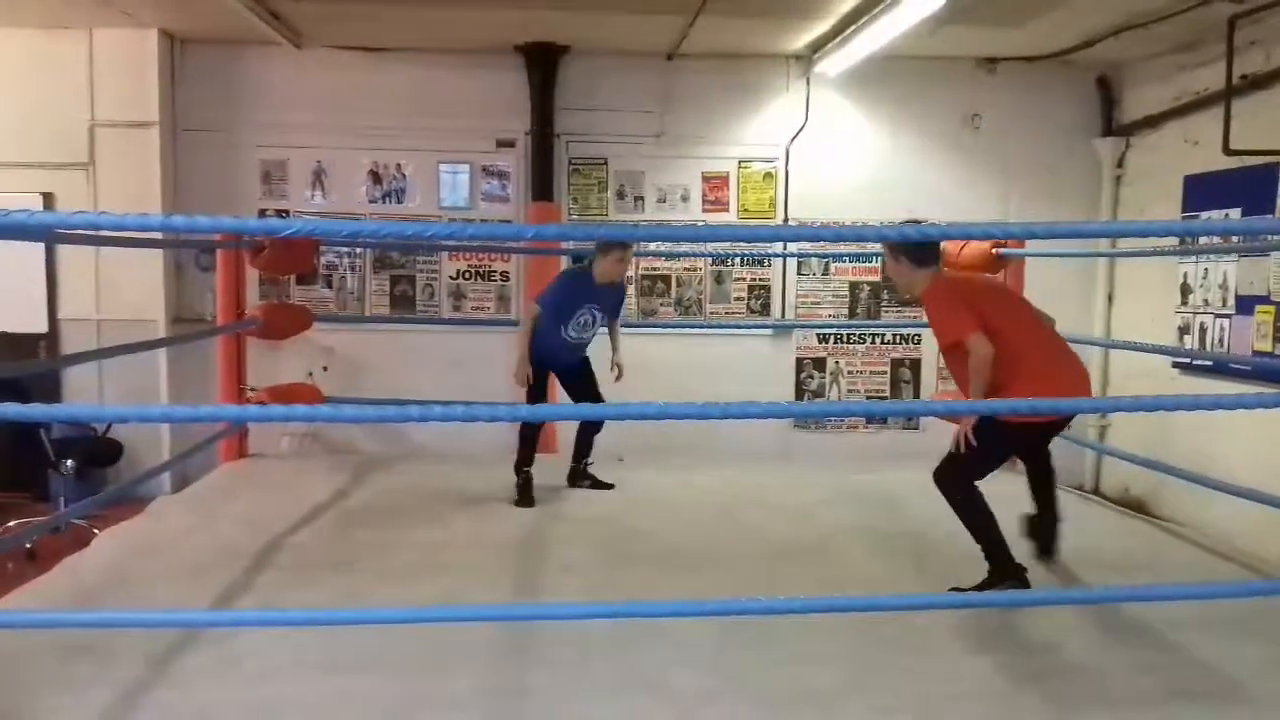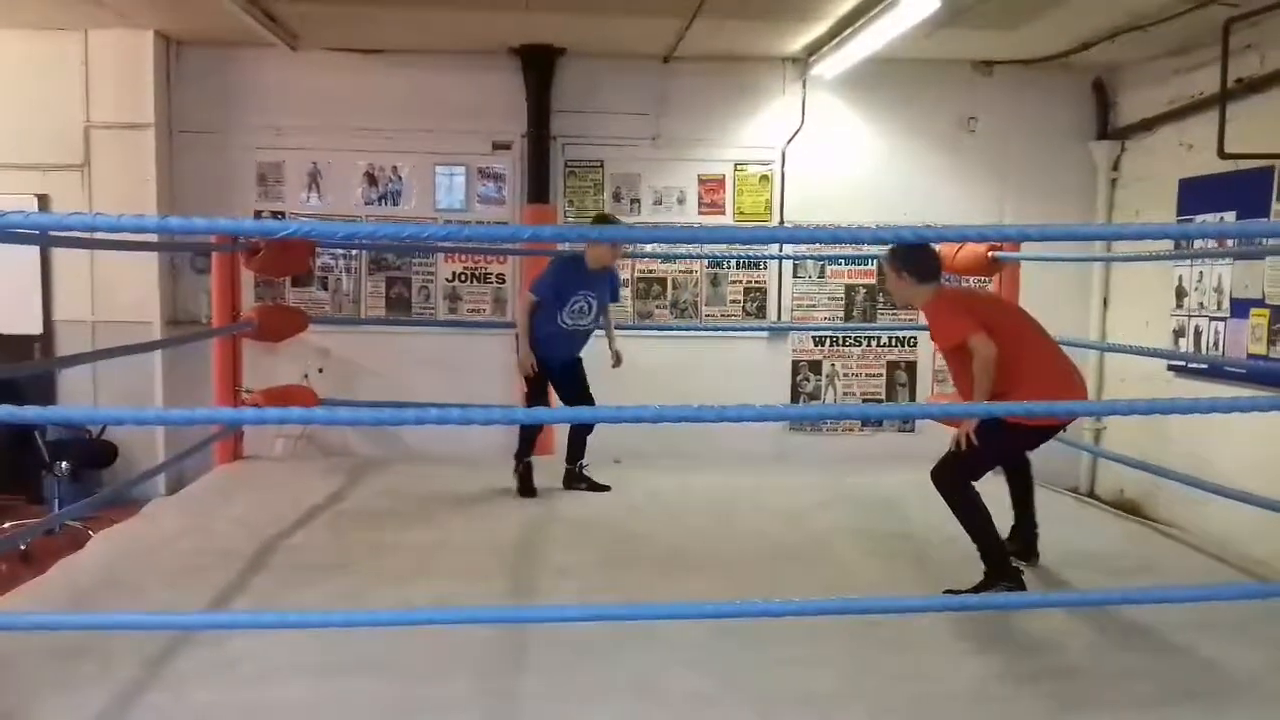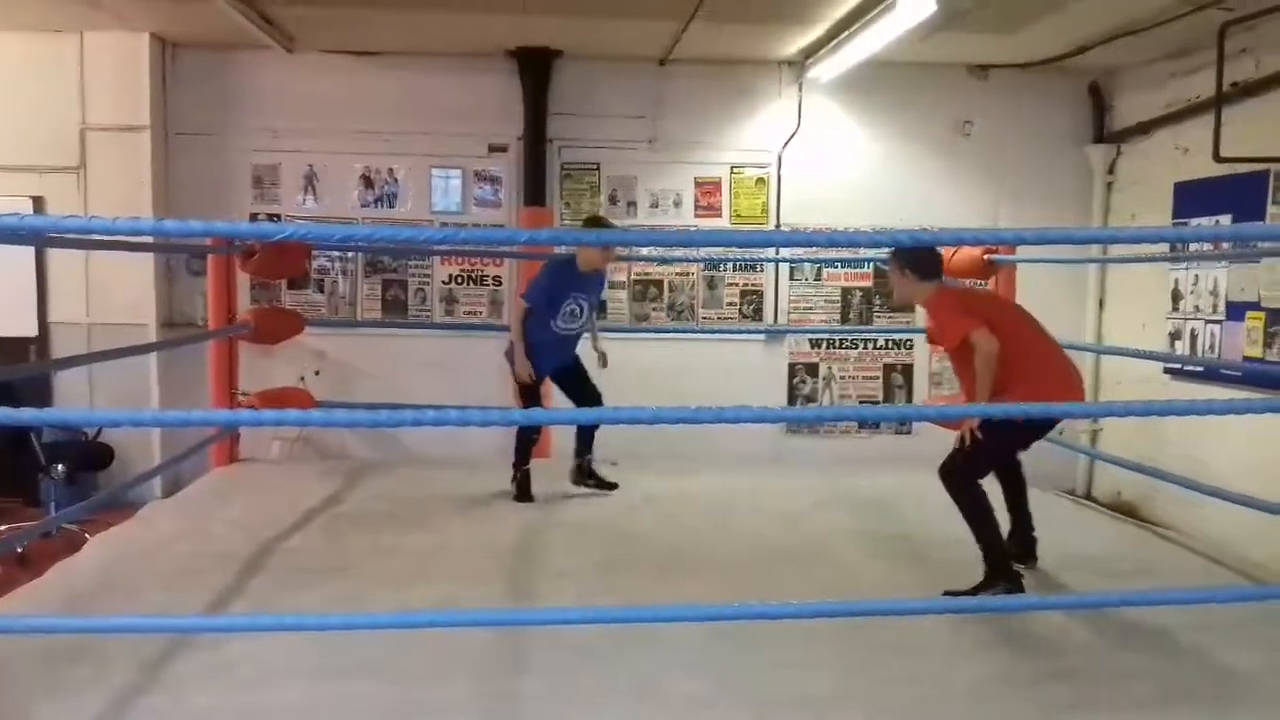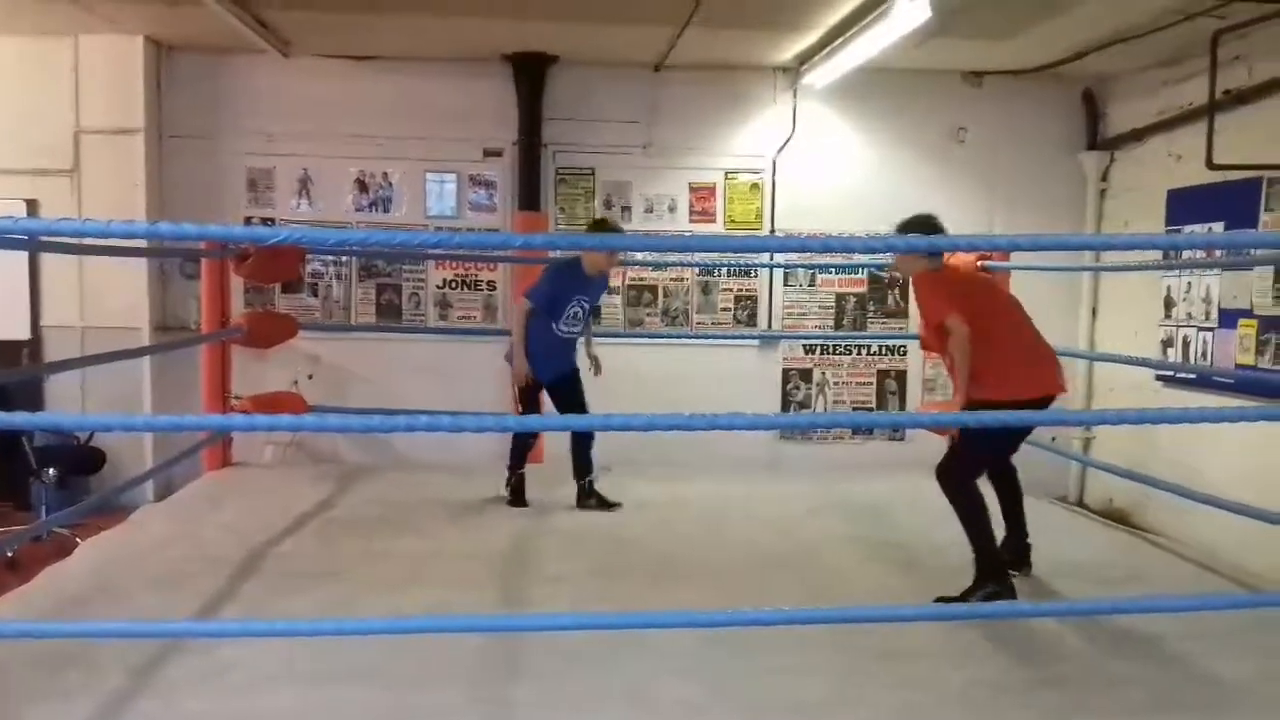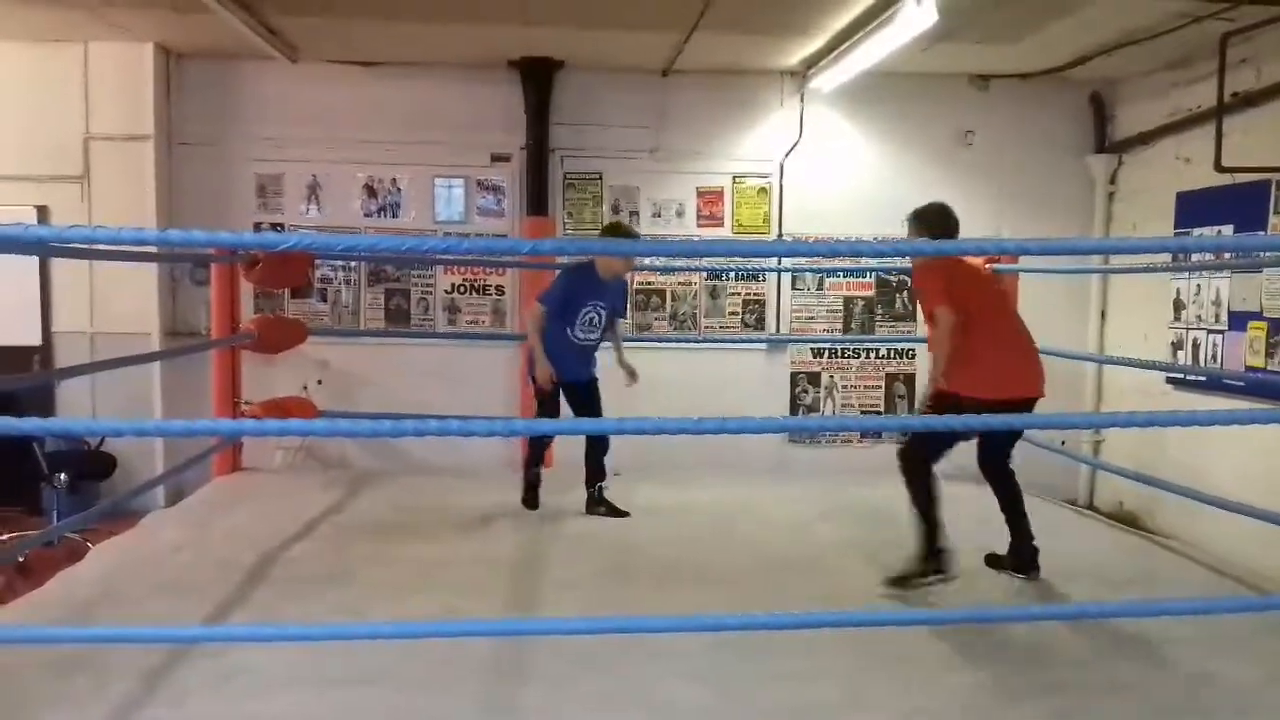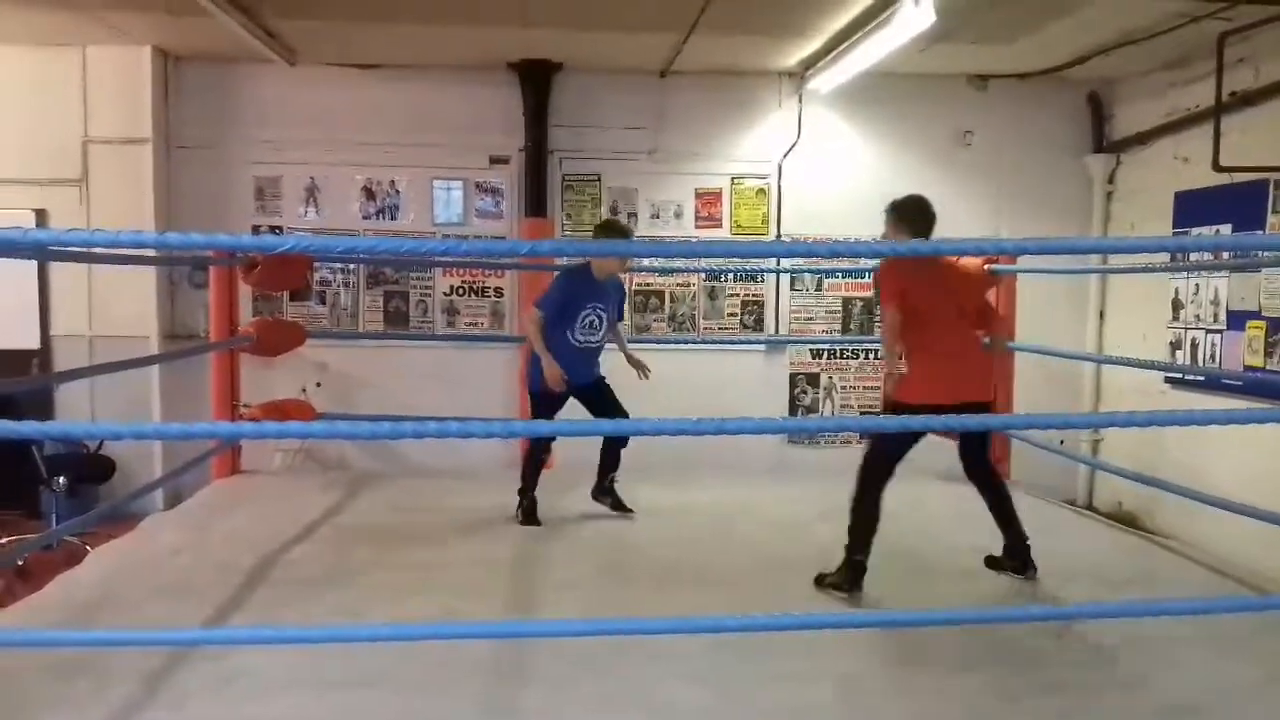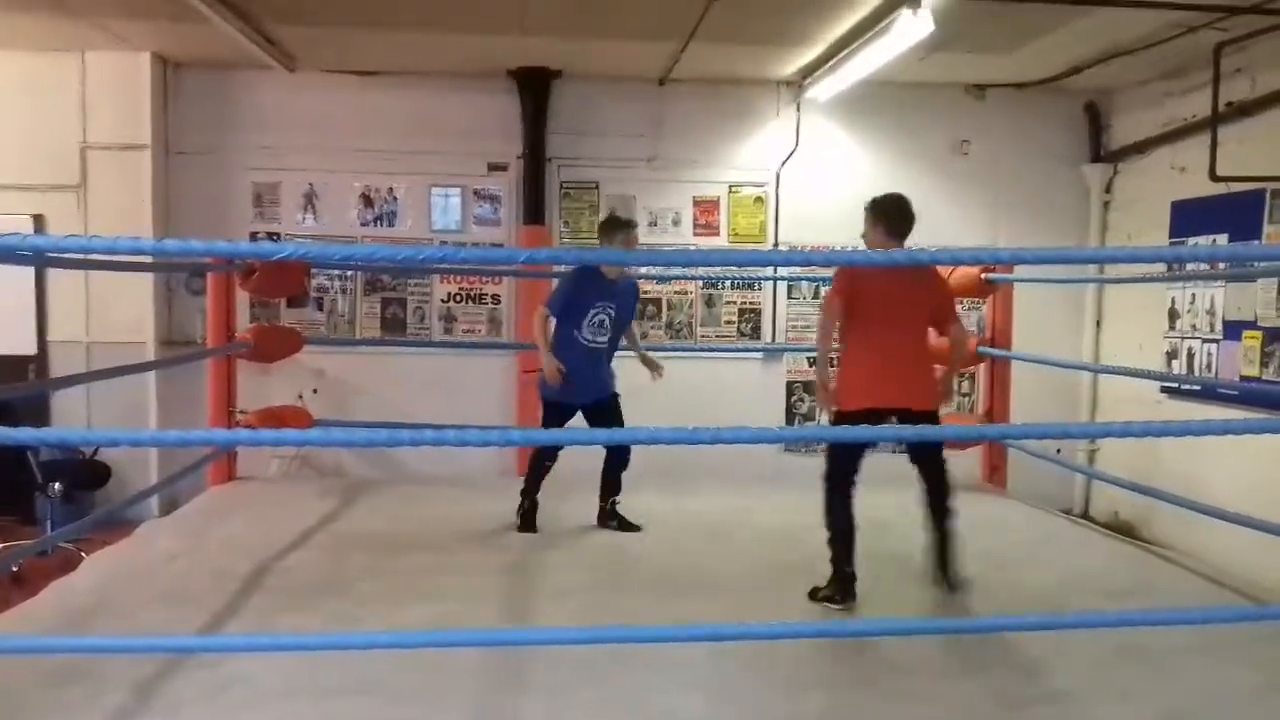
dt=0.2s
person 1, frame 1
left shoulder: (939, 297)
right shoulder: (971, 285)
left elbow: (982, 350)
right elbow: (1042, 322)
left wrist: (973, 410)
left hip: (1032, 400)
right hip: (1071, 388)
left knee: (952, 476)
right knee: (1029, 443)
left ankle: (1007, 574)
right ankle: (1045, 533)
person 1, frame 2
left shoulder: (941, 307)
right shoulder: (964, 298)
left elbow: (986, 351)
left wrist: (975, 412)
left hip: (1034, 404)
right hip: (1066, 394)
left knee: (949, 475)
right knee: (1005, 445)
left ankle: (1002, 576)
right ankle: (1023, 540)
person 1, frame 3
left shoulder: (942, 304)
right shoulder: (965, 296)
left elbow: (987, 346)
left wrist: (979, 407)
left hip: (1033, 397)
right hip: (1061, 387)
left knee: (958, 472)
right knee: (997, 450)
left ankle: (1002, 576)
right ankle: (1021, 543)
person 1, frame 4
left shoulder: (927, 281)
right shoulder: (967, 279)
left elbow: (960, 331)
left wrist: (961, 395)
left hip: (1003, 388)
right hip: (1042, 379)
left knee: (955, 473)
right knee: (996, 456)
left ankle: (992, 580)
right ankle: (1016, 549)
person 1, frame 5
left shoulder: (927, 269)
right shoulder: (977, 274)
left elbow: (948, 319)
right elbow: (1003, 325)
left wrist: (936, 378)
left hip: (975, 384)
right hip: (1025, 382)
left knee: (915, 455)
right knee: (993, 461)
left ankle: (933, 555)
right ankle: (1023, 554)
person 1, frame 6
left shoulder: (893, 269)
right shoulder: (959, 272)
left elbow: (891, 320)
right elbow: (995, 329)
left wrist: (890, 373)
left hip: (920, 389)
right hip: (972, 389)
left knee: (874, 472)
right knee: (979, 467)
left ankle: (853, 570)
right ankle: (1018, 554)
person 1, frame 7
left shoulder: (854, 267)
right shoulder: (929, 277)
left elbow: (831, 313)
right elbow: (957, 336)
left wrist: (823, 371)
right wrist: (947, 382)
left hip: (859, 393)
right hip: (918, 392)
left knee: (838, 480)
right knee: (933, 473)
left ankle: (842, 581)
right ankle: (943, 562)
person 2, frame 1
left shoulder: (617, 288)
right shoulder: (570, 280)
left elbow: (612, 320)
right elbow: (531, 314)
left wrist: (615, 353)
right wrist: (522, 360)
left hip: (574, 357)
right hip: (541, 353)
left ankle: (579, 470)
right ankle: (523, 477)
person 2, frame 2
left shoulder: (609, 275)
right shoulder: (562, 267)
right elbow: (526, 303)
left wrist: (612, 342)
right wrist: (524, 348)
left hip: (568, 355)
right hip: (537, 350)
left knee: (585, 409)
right knee: (538, 408)
left ankle: (574, 472)
right ankle: (523, 467)
person 2, frame 3
left shoulder: (598, 277)
right shoulder: (555, 271)
right elbow: (518, 309)
left wrist: (596, 343)
right wrist: (519, 357)
left hip: (564, 355)
right hip: (531, 356)
left knee: (591, 401)
left ankle: (584, 468)
right ankle: (520, 476)
person 2, frame 4
left shoulder: (600, 280)
right shoulder: (559, 272)
right elbow: (521, 309)
left wrist: (589, 349)
right wrist: (519, 356)
left hip: (563, 362)
right hip: (531, 361)
left ankle: (586, 490)
right ankle: (515, 478)
person 2, frame 5
left shoulder: (619, 286)
right shoulder: (573, 277)
right elbow: (534, 314)
left wrist: (621, 358)
right wrist: (540, 359)
left hip: (582, 370)
right hip: (550, 366)
left knee: (597, 431)
left ankle: (595, 497)
right ankle: (530, 478)
person 2, frame 6
left shoulder: (616, 287)
right shoulder: (569, 280)
right elbow: (531, 320)
left wrist: (627, 354)
right wrist: (547, 362)
left hip: (587, 373)
right hip: (551, 374)
left knee: (620, 422)
right knee: (542, 439)
left ankle: (605, 486)
right ankle: (526, 501)
person 2, frame 7
left shoulder: (629, 287)
right shoulder: (577, 279)
right elbow: (541, 318)
left wrist: (643, 355)
right wrist: (547, 356)
left hip: (599, 384)
right hip: (561, 383)
left knee: (620, 448)
right knee: (548, 448)
left ankle: (607, 510)
right ankle: (526, 505)
